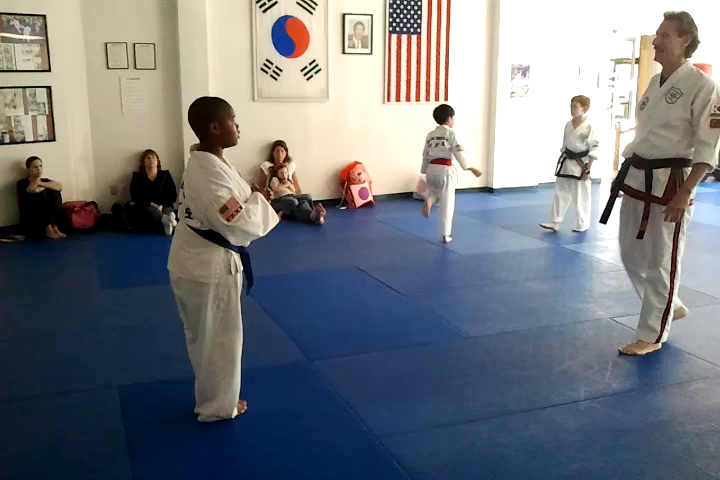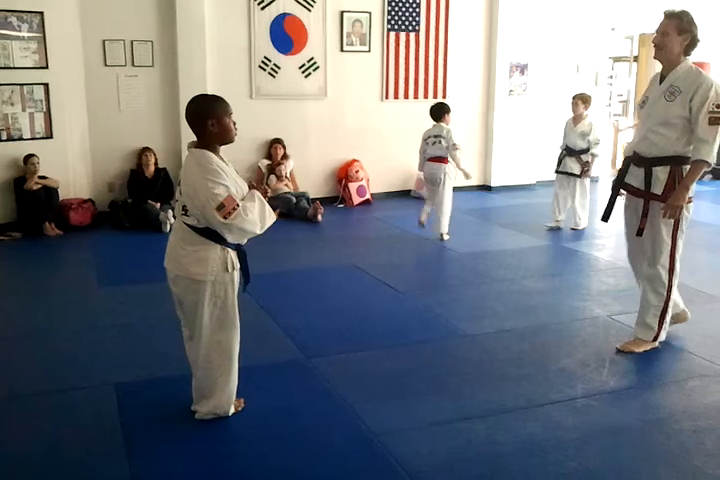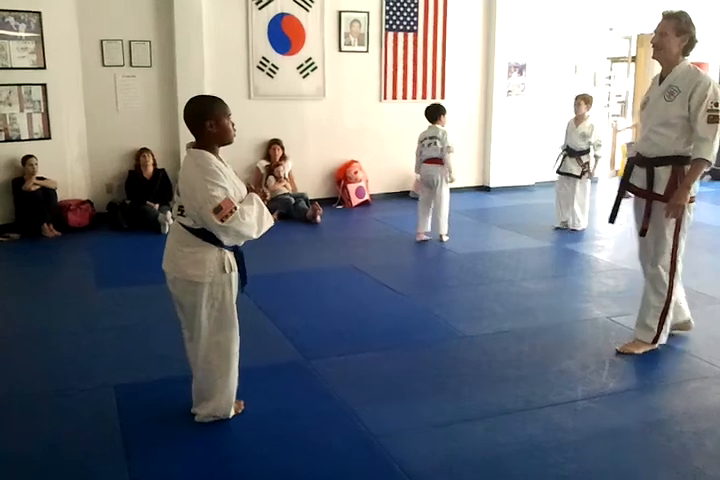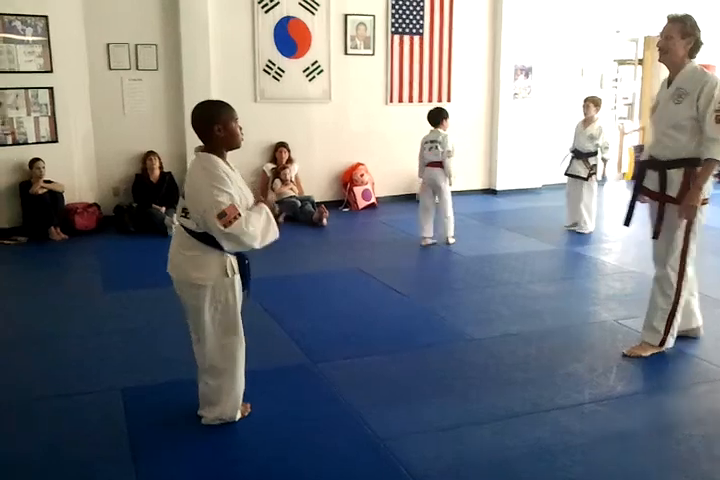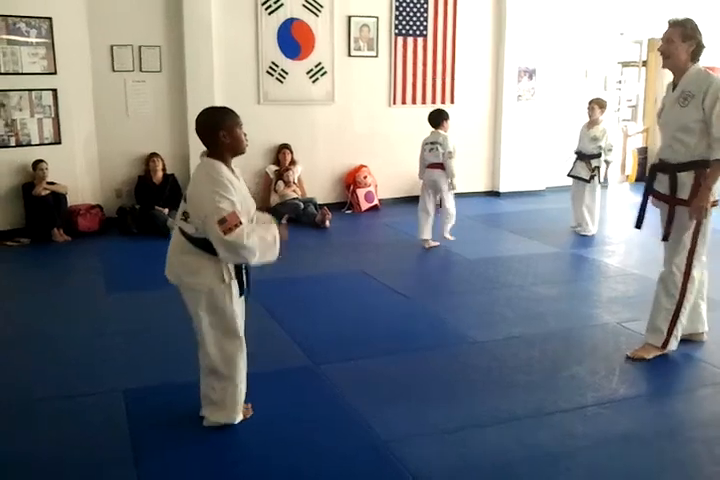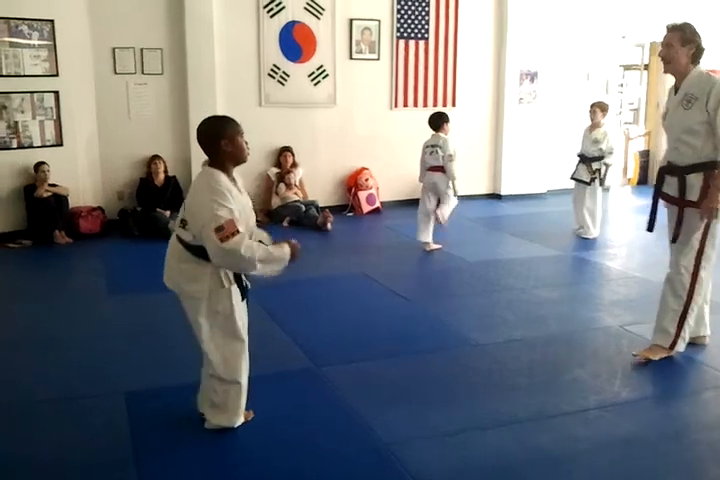
dt=0.1s
person 1, frame 1
right shoulder: (654, 83)
left wrist: (684, 194)
right wrist: (625, 174)
left hip: (669, 184)
right hip: (637, 179)
left knee: (660, 263)
right knee: (632, 255)
left ankle: (652, 334)
right ankle: (670, 306)
person 1, frame 2
right shoulder: (655, 81)
left wrist: (683, 191)
right wrist: (626, 172)
left hip: (668, 181)
right hip: (638, 177)
left knee: (659, 261)
right knee: (638, 254)
left ankle: (650, 332)
right ankle: (673, 308)
person 1, frame 3
right shoulder: (656, 82)
left wrist: (684, 190)
right wrist: (629, 174)
left hip: (672, 181)
right hip: (644, 179)
left knee: (662, 262)
right knee: (649, 257)
left ankle: (650, 334)
right ankle: (678, 315)
person 1, frame 4
right shoulder: (666, 85)
right wrist: (644, 178)
left hip: (684, 182)
right hip: (657, 181)
left knee: (673, 264)
right knee: (667, 260)
left ankle: (657, 337)
right ankle: (689, 321)
person 1, frame 5
right shoulder: (672, 88)
right wrist: (656, 180)
right hip: (670, 184)
left knee: (679, 265)
right knee: (684, 262)
left ankle: (660, 339)
person 1, frame 6
right shoulder: (675, 92)
right wrist: (664, 183)
right hip: (677, 186)
left knee: (686, 266)
right knee: (692, 264)
left ankle: (667, 340)
person 2, frame 1
left shoulder: (203, 162)
right shoulder: (210, 173)
right elbow: (240, 227)
left wrist: (251, 198)
right wrist: (258, 199)
left hip: (197, 258)
right hip: (210, 265)
left knee: (204, 335)
right knee: (219, 338)
left ankle: (212, 398)
right ankle: (217, 407)
person 2, frame 2
left shoulder: (200, 159)
right shoulder: (207, 170)
right elbow: (237, 225)
left wrist: (248, 196)
right wrist: (255, 196)
left hip: (194, 256)
right hip: (206, 263)
left knee: (201, 333)
right knee: (216, 335)
left ankle: (210, 395)
right ankle: (214, 404)
person 2, frame 3
left shoulder: (201, 160)
right shoulder: (205, 171)
right elbow: (233, 227)
left wrist: (248, 199)
right wrist: (255, 201)
left hip: (193, 257)
right hip: (204, 263)
left knee: (202, 334)
right knee: (216, 336)
left ankle: (210, 397)
right ankle: (214, 407)
person 2, frame 4
left shoulder: (210, 164)
right shoulder: (212, 176)
left elbow: (225, 217)
right elbow: (237, 234)
left wrist: (255, 209)
right wrist: (262, 211)
left hip: (198, 261)
right hip: (207, 267)
left knee: (211, 337)
right knee: (222, 340)
left ankle: (216, 401)
right ankle: (221, 410)
person 2, frame 5
left shoulder: (224, 170)
right shoulder: (214, 181)
left elbow: (237, 222)
right elbow: (236, 243)
left wrist: (266, 223)
right wrist: (272, 234)
left hip: (206, 261)
right hip: (202, 267)
left knee: (220, 336)
right knee: (225, 340)
left ankle: (219, 401)
right ankle: (223, 411)
person 2, frame 6
left shoulder: (225, 179)
right shoulder: (213, 190)
left elbow: (238, 231)
right elbow: (232, 251)
left wrist: (266, 243)
right wrist: (279, 253)
left hip: (206, 268)
right hip: (201, 274)
left knee: (222, 340)
right knee: (228, 343)
left ankle: (212, 401)
right ankle: (224, 414)
person 3, frame 1
left shoulder: (430, 135)
right shoulder: (451, 133)
left elbow: (425, 155)
right elbow: (458, 153)
left wrist: (425, 172)
right wrist: (469, 168)
left hip: (431, 169)
right hip: (445, 170)
left knee: (436, 192)
right knee: (447, 203)
left ankle: (429, 200)
right ankle: (446, 235)
person 3, frame 2
left shoulder: (427, 133)
right shoulder: (447, 131)
left elbow: (422, 153)
right elbow: (454, 152)
left wrist: (422, 170)
right wrist: (462, 169)
left hip: (428, 167)
right hip: (442, 168)
left knee: (432, 195)
right knee: (443, 201)
left ankle: (423, 217)
right ankle: (443, 232)
person 3, frame 3
left shoulder: (423, 135)
right shoulder: (443, 133)
left elbow: (419, 155)
right elbow: (447, 155)
left wrist: (419, 173)
right wrist: (450, 173)
left hip: (425, 169)
right hip: (439, 170)
left knee: (425, 202)
right knee: (441, 203)
left ankle: (421, 233)
right ankle: (443, 234)
person 3, frame 4
left shoulder: (425, 139)
right shoulder: (444, 137)
left elbow: (421, 159)
right elbow: (447, 159)
left wrist: (423, 177)
right wrist: (450, 177)
left hip: (428, 173)
right hip: (440, 173)
left knee: (426, 207)
right knee: (446, 206)
left ankle: (426, 237)
right ankle: (449, 236)
person 3, frame 5
left shoulder: (426, 140)
right shoulder: (445, 138)
left elbow: (422, 161)
right elbow: (448, 160)
left wrist: (423, 177)
right wrist: (452, 179)
left hip: (428, 174)
right hip: (441, 174)
left knee: (426, 208)
right knee: (448, 206)
left ankle: (427, 240)
right ankle: (445, 231)
person 3, frame 6
left shoulder: (427, 143)
right shoulder: (445, 141)
left elbow: (423, 164)
right elbow: (449, 163)
left wrist: (423, 180)
right wrist: (453, 181)
left hip: (429, 177)
right hip: (442, 177)
left knee: (426, 211)
right knee: (451, 200)
left ankle: (428, 242)
right ankle: (440, 213)
person 4, frame 1
left shoulder: (588, 127)
right shoulder: (569, 124)
left elbow: (594, 149)
left wrist: (588, 169)
right wrist: (561, 160)
left hip: (581, 164)
right hip: (567, 162)
left knee: (582, 196)
right knee: (560, 192)
left ankle: (582, 224)
right ankle: (554, 222)
person 4, frame 2
left shoulder: (589, 125)
right shoulder: (569, 122)
left elbow: (595, 146)
left wrist: (590, 166)
right wrist: (561, 156)
left hip: (581, 162)
right hip: (567, 160)
left knee: (580, 194)
right knee: (560, 190)
left ankle: (580, 222)
right ankle: (558, 220)
person 4, frame 3
left shoulder: (590, 126)
right shoulder: (571, 122)
left elbow: (597, 147)
left wrist: (594, 168)
right wrist: (563, 155)
left hip: (581, 163)
right hip: (568, 160)
left knee: (579, 195)
right knee: (562, 191)
left ankle: (579, 223)
right ankle: (564, 221)
person 4, frame 4
left shoulder: (599, 128)
right shoulder: (580, 125)
left elbow: (605, 150)
right wrist: (572, 157)
left hip: (589, 165)
right hip: (576, 162)
left knee: (587, 198)
right knee: (572, 193)
left ankle: (586, 226)
right ankle: (575, 221)
person 4, frame 5
left shoulder: (603, 130)
right shoulder: (585, 126)
left elbow: (608, 152)
right wrist: (577, 160)
left hip: (592, 167)
right hip: (579, 164)
left knee: (590, 200)
right knee: (576, 196)
left ankle: (589, 228)
right ankle: (580, 224)
person 4, frame 6
left shoulder: (605, 133)
right shoulder: (587, 129)
left elbow: (609, 155)
left hip: (594, 169)
right hip: (582, 167)
left knee: (591, 202)
right knee: (578, 199)
left ankle: (591, 231)
right ankle: (582, 226)
